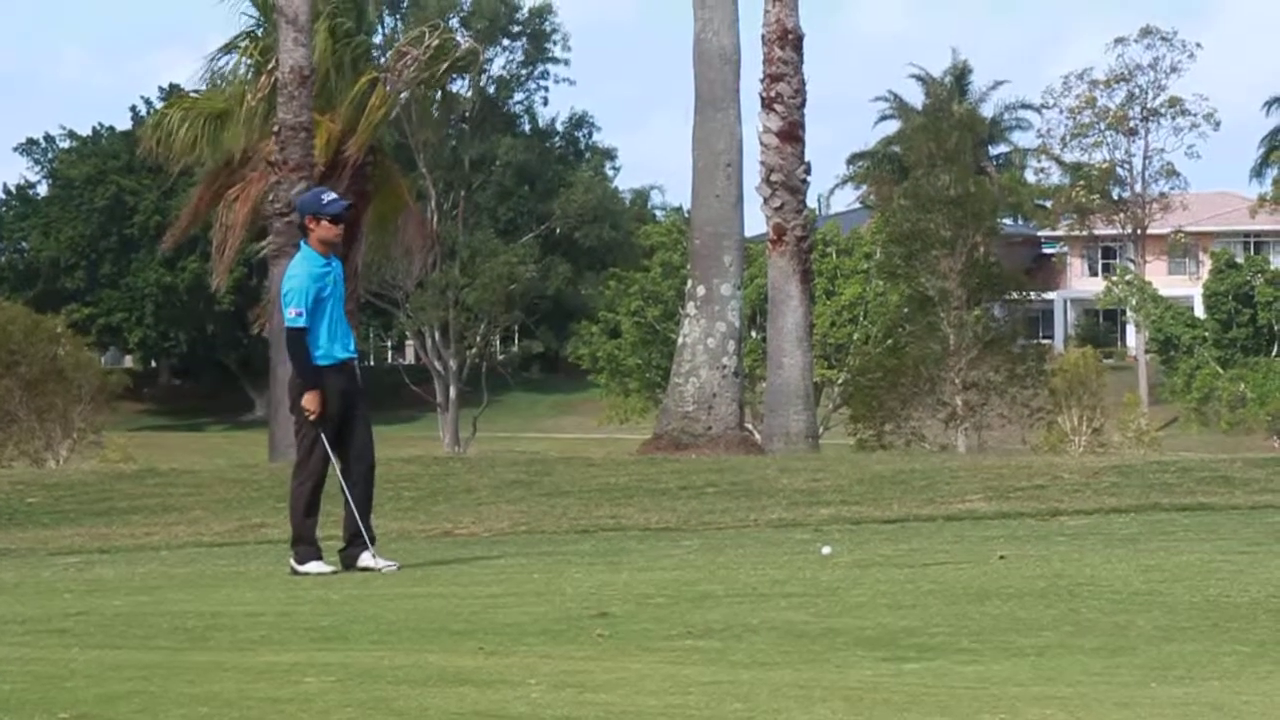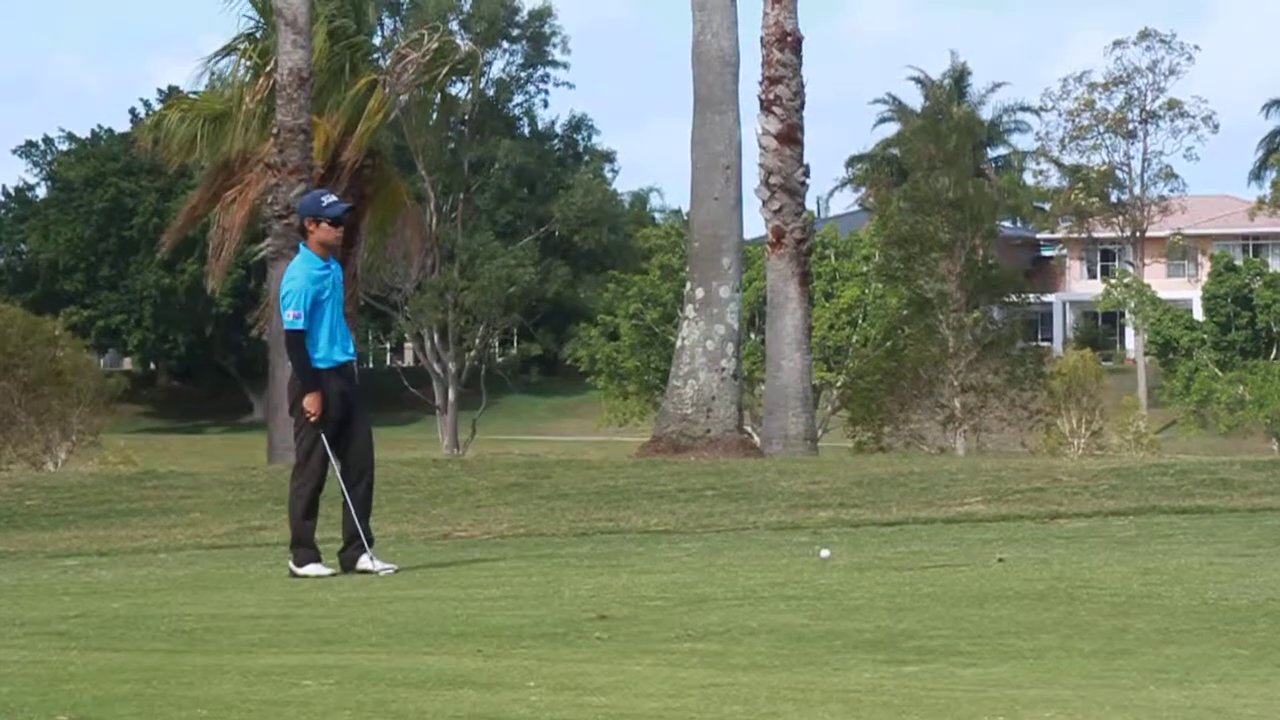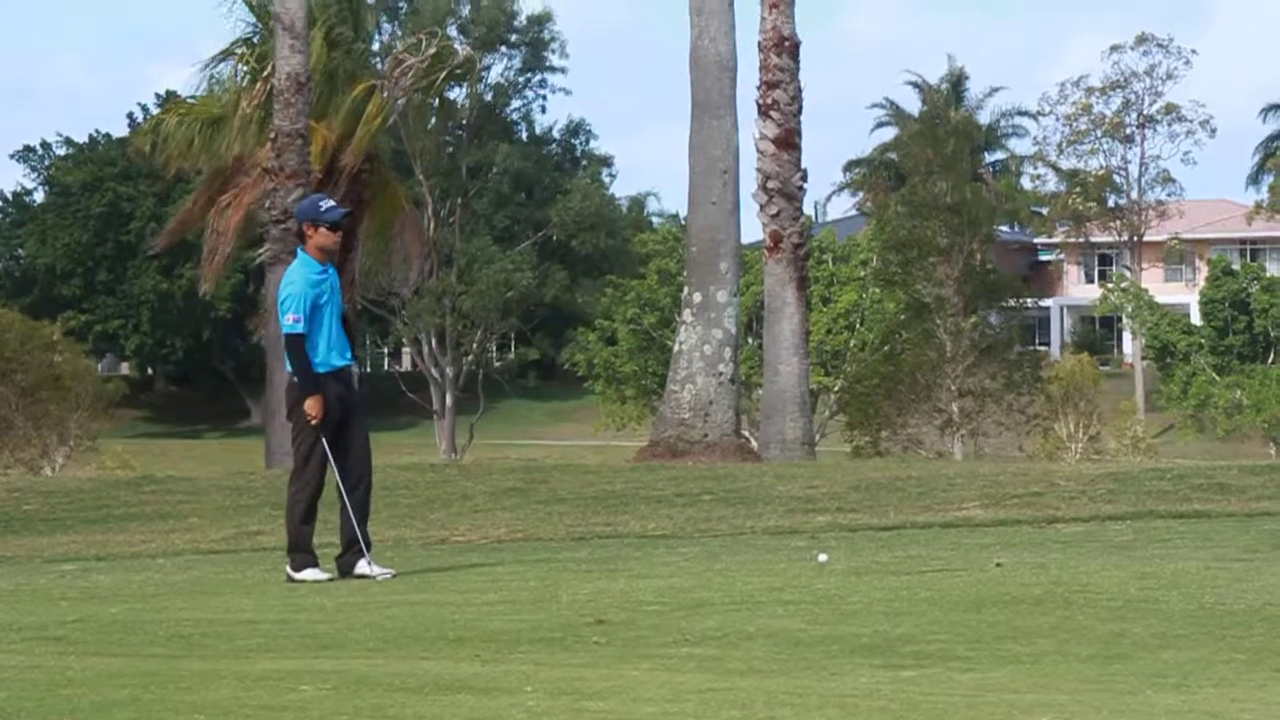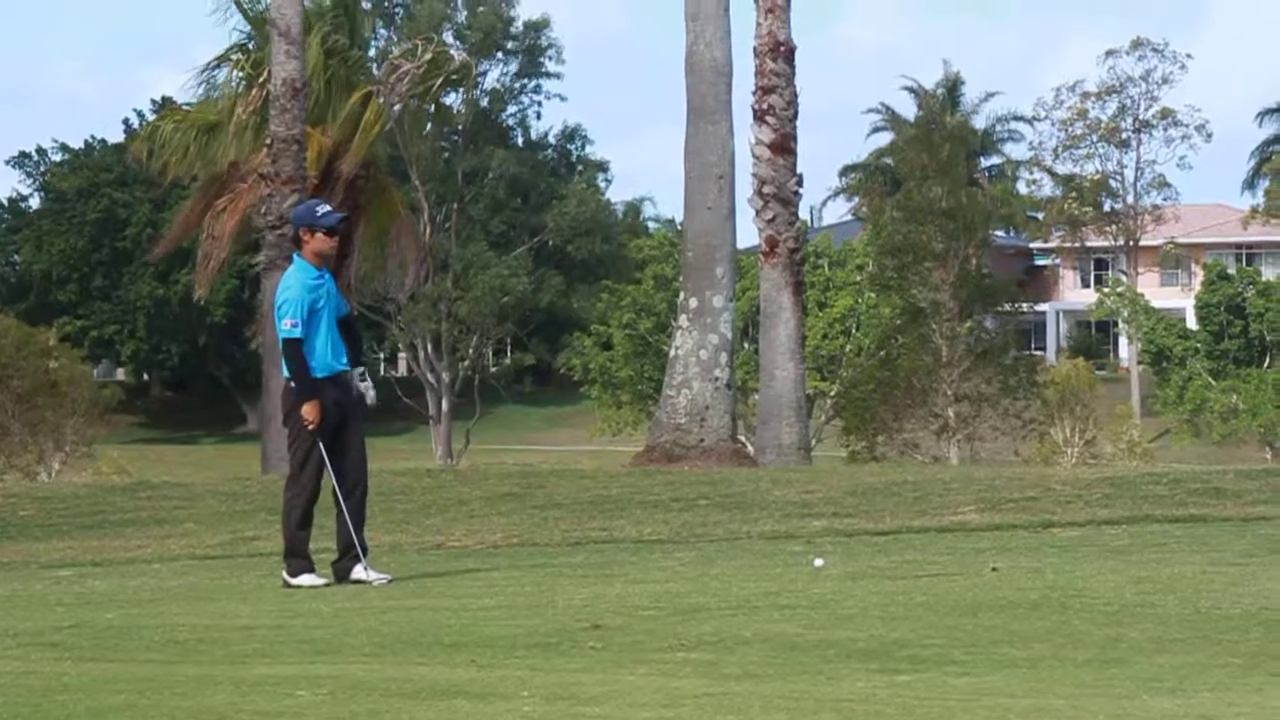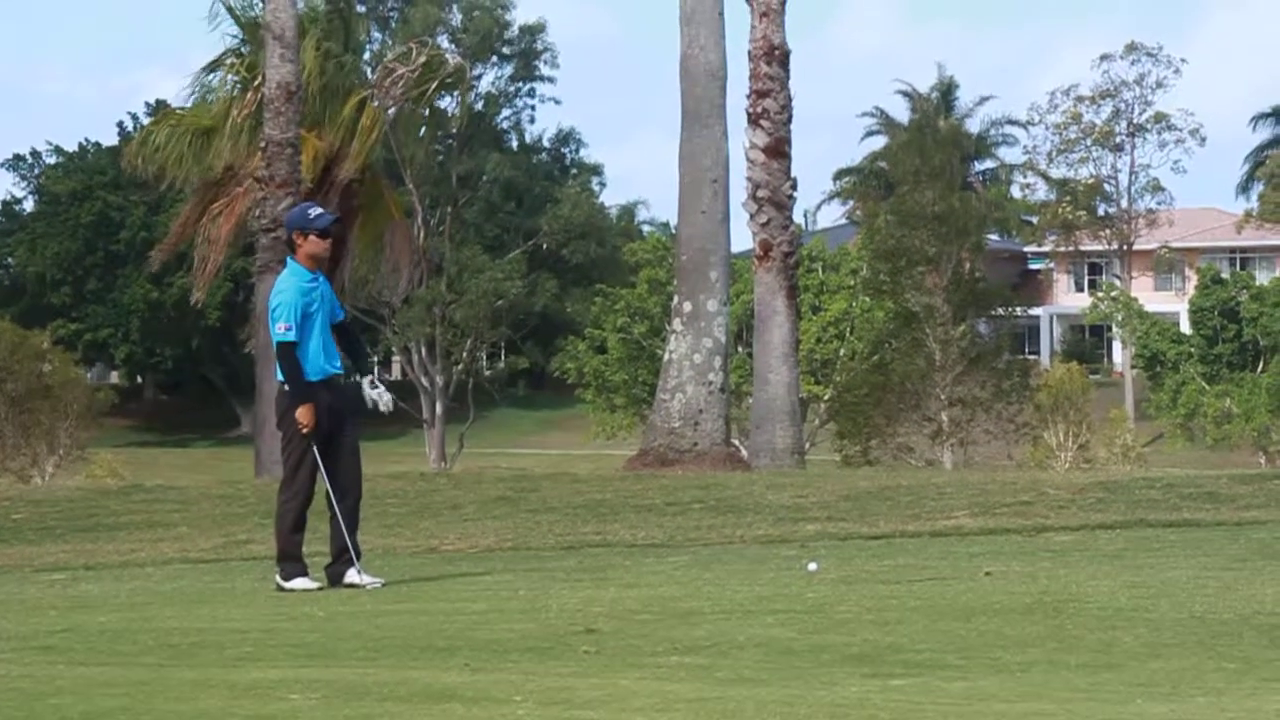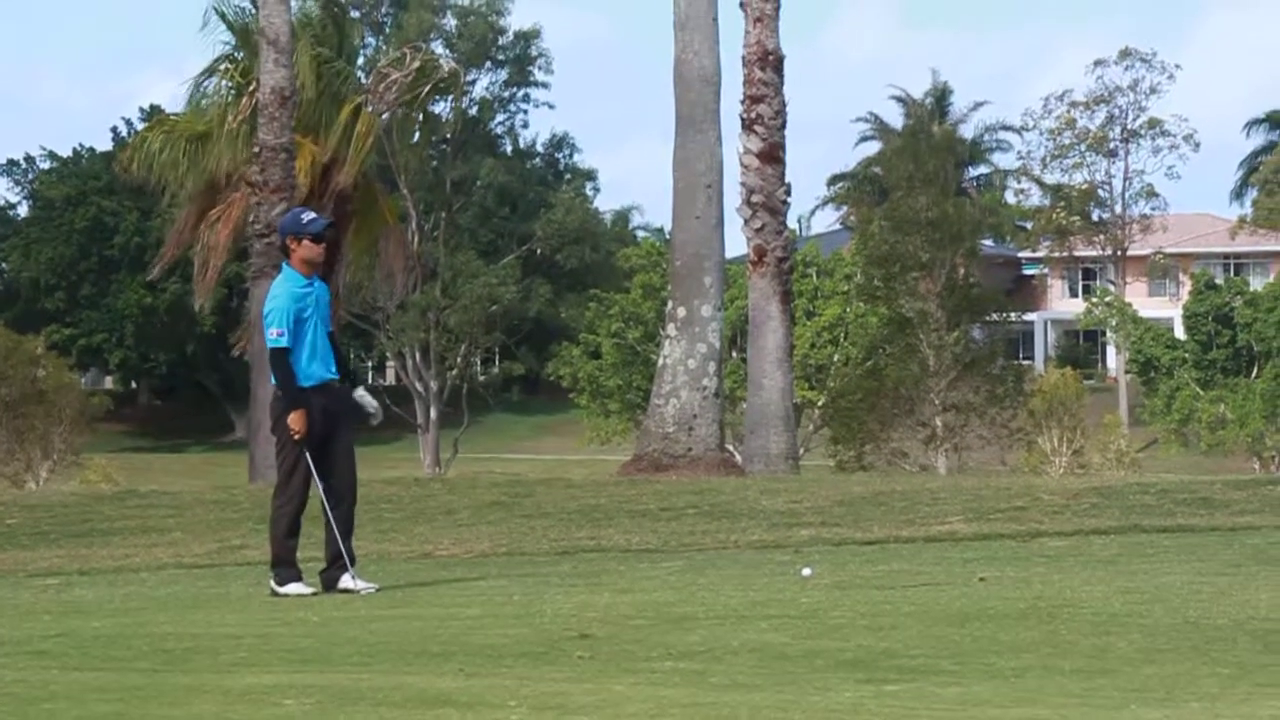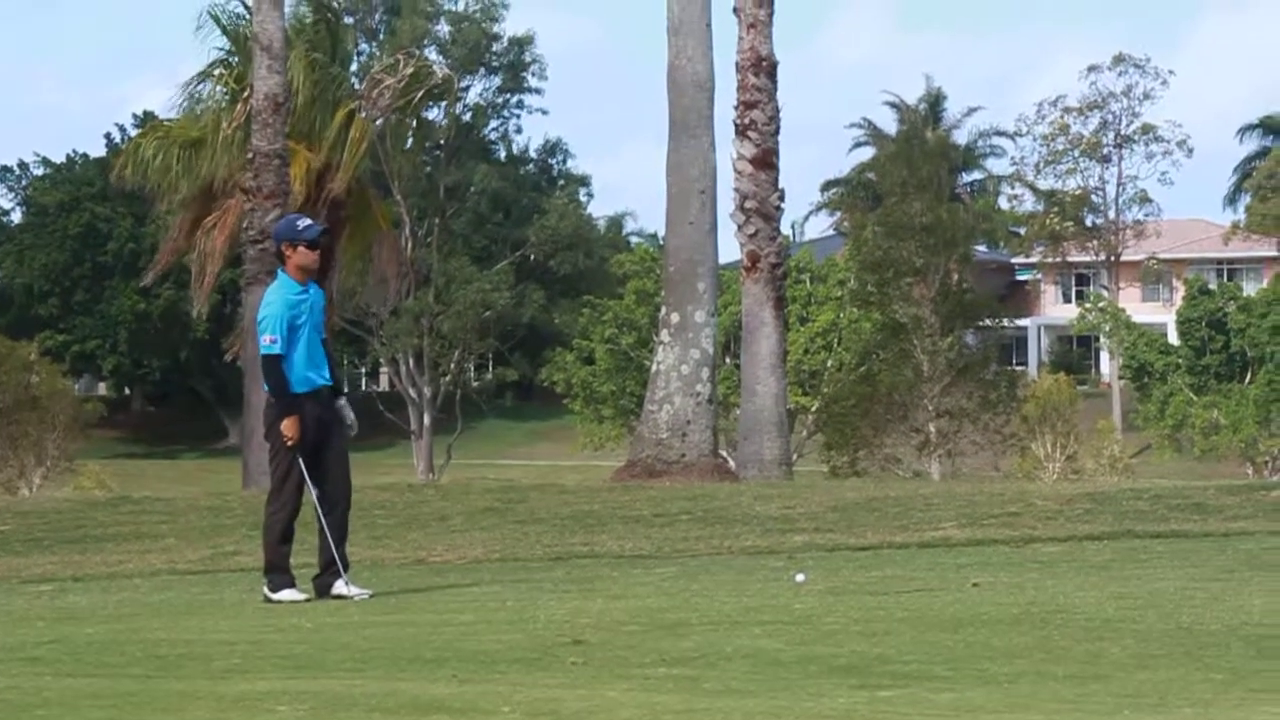
dt=0.2s
person 1, frame 1
left shoulder: (335, 265)
right shoulder: (301, 273)
right elbow: (294, 337)
right wrist: (310, 389)
left hip: (345, 373)
right hip: (317, 379)
left knee: (361, 463)
right knee: (312, 468)
left ankle: (358, 547)
right ankle: (304, 553)
person 1, frame 2
left shoulder: (334, 267)
right shoulder: (300, 276)
right elbow: (293, 339)
right wrist: (310, 390)
left hip: (344, 376)
right hip: (316, 382)
left knee: (360, 465)
right knee: (311, 471)
left ankle: (356, 550)
right ankle: (303, 555)
person 1, frame 3
left shoulder: (330, 272)
right shoulder: (299, 280)
right elbow: (293, 343)
left wrist: (350, 368)
right wrist: (311, 394)
left hip: (342, 381)
right hip: (313, 387)
left knee: (358, 471)
right knee: (309, 476)
left ankle: (354, 555)
right ankle: (300, 560)
person 1, frame 4
left shoulder: (326, 278)
right shoulder: (296, 285)
right elbow: (291, 348)
left wrist: (359, 368)
right wrist: (308, 398)
left hip: (339, 386)
right hip: (308, 392)
left knee: (353, 477)
right knee: (305, 482)
left ankle: (350, 560)
right ankle: (296, 566)
person 1, frame 5
left shoulder: (322, 283)
right shoulder: (289, 288)
left elbow: (342, 330)
right elbow: (285, 351)
left wrist: (367, 374)
right wrist: (302, 402)
left hip: (334, 389)
right hip: (303, 394)
left knee: (347, 481)
right knee: (299, 486)
left ankle: (344, 565)
right ankle: (289, 569)
person 1, frame 6
left shoulder: (320, 288)
right shoulder: (283, 294)
right elbow: (278, 357)
left wrist: (354, 388)
right wrist: (295, 408)
left hip: (330, 395)
right hip: (299, 400)
left knee: (343, 485)
right knee: (293, 491)
left ankle: (338, 570)
right ankle: (284, 575)
person 1, frame 7
left shoulder: (316, 294)
right shoulder: (278, 300)
right elbow: (270, 363)
left wrist: (339, 397)
right wrist: (287, 414)
left hip: (322, 402)
right hip: (292, 407)
left knee: (338, 490)
right knee: (286, 497)
left ankle: (332, 577)
right ankle: (277, 581)
